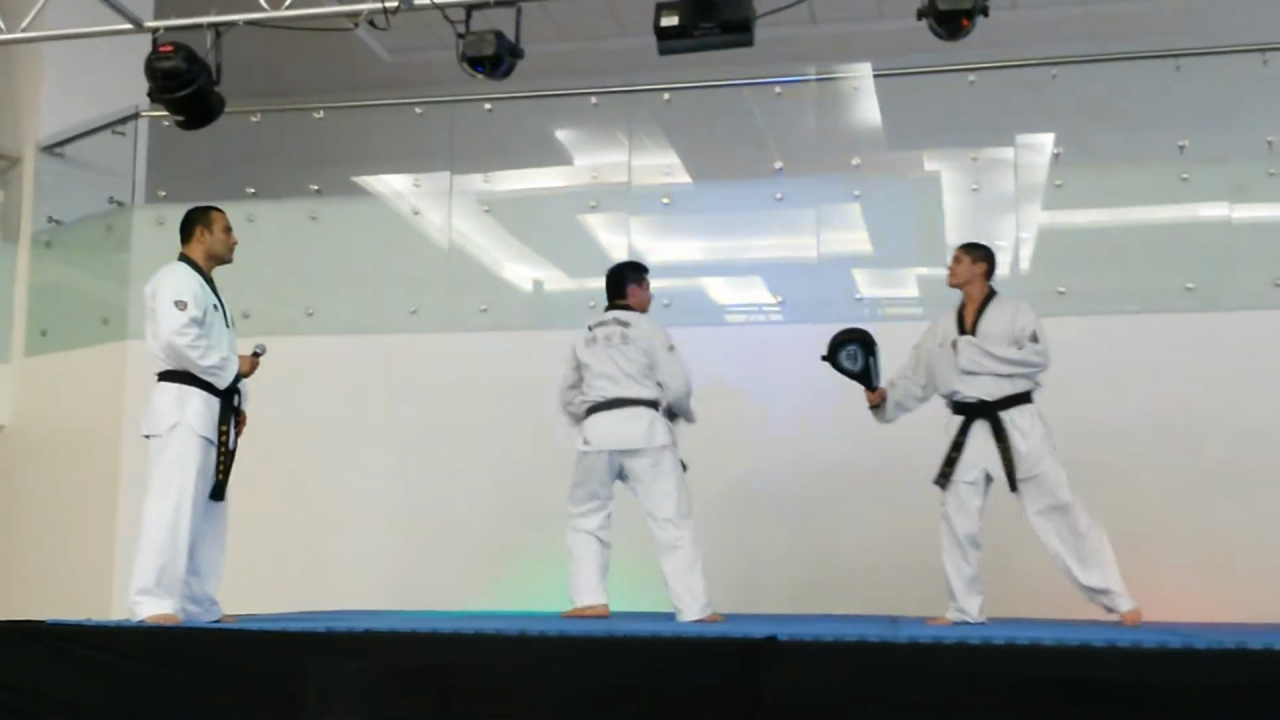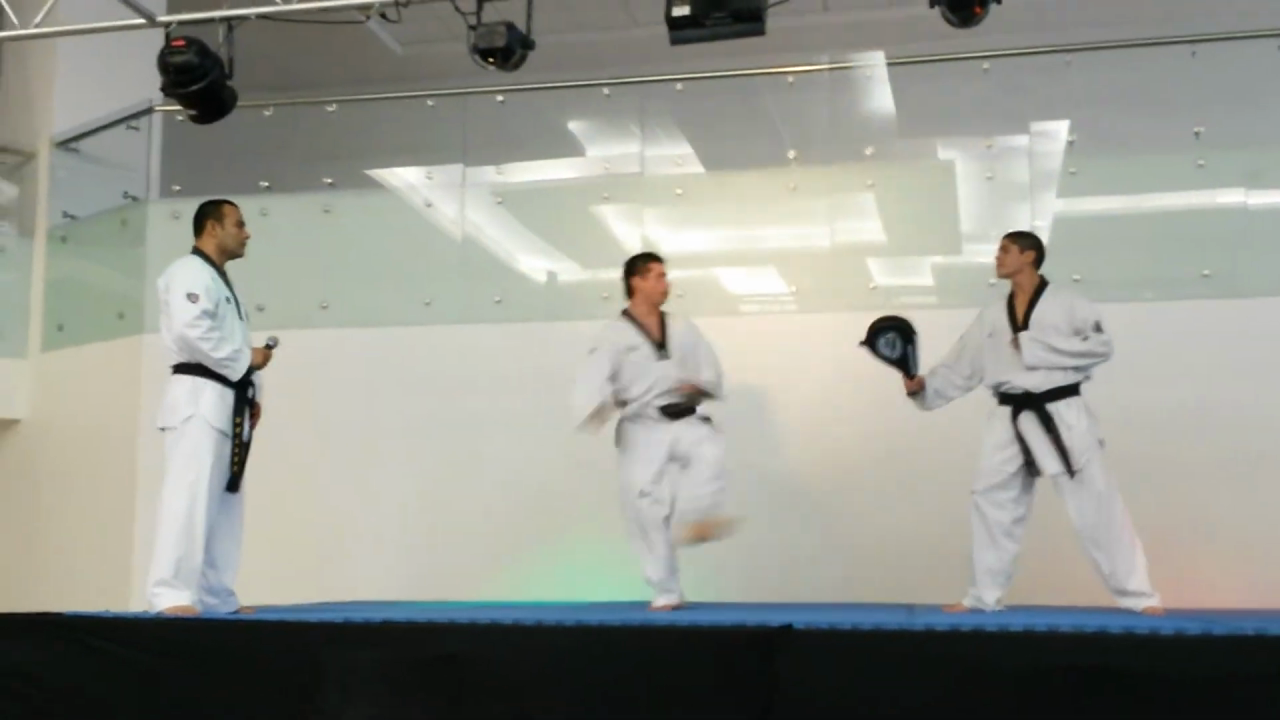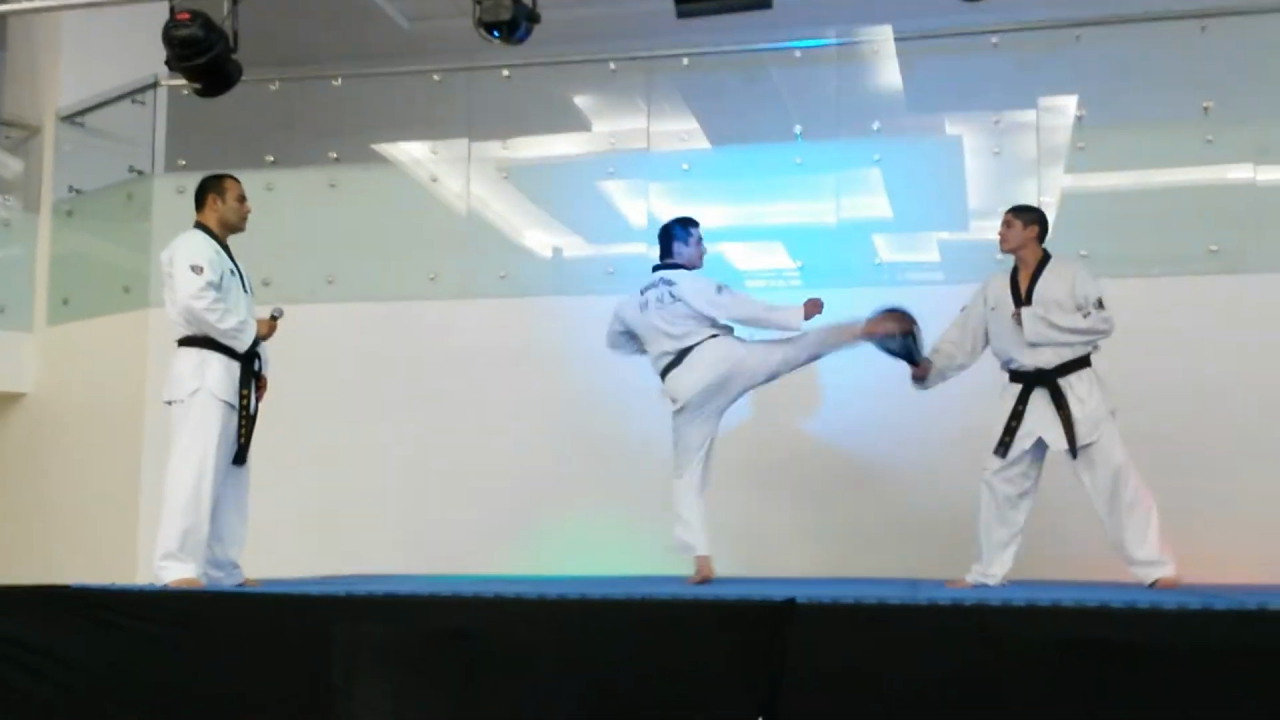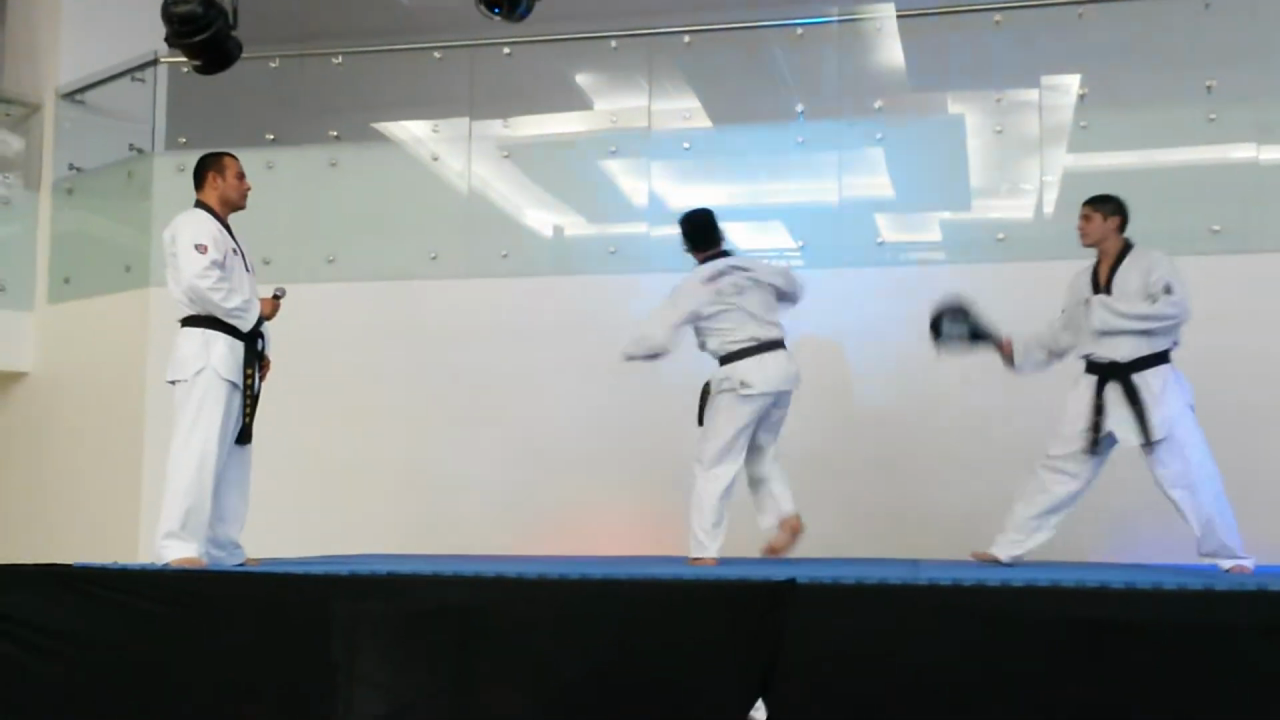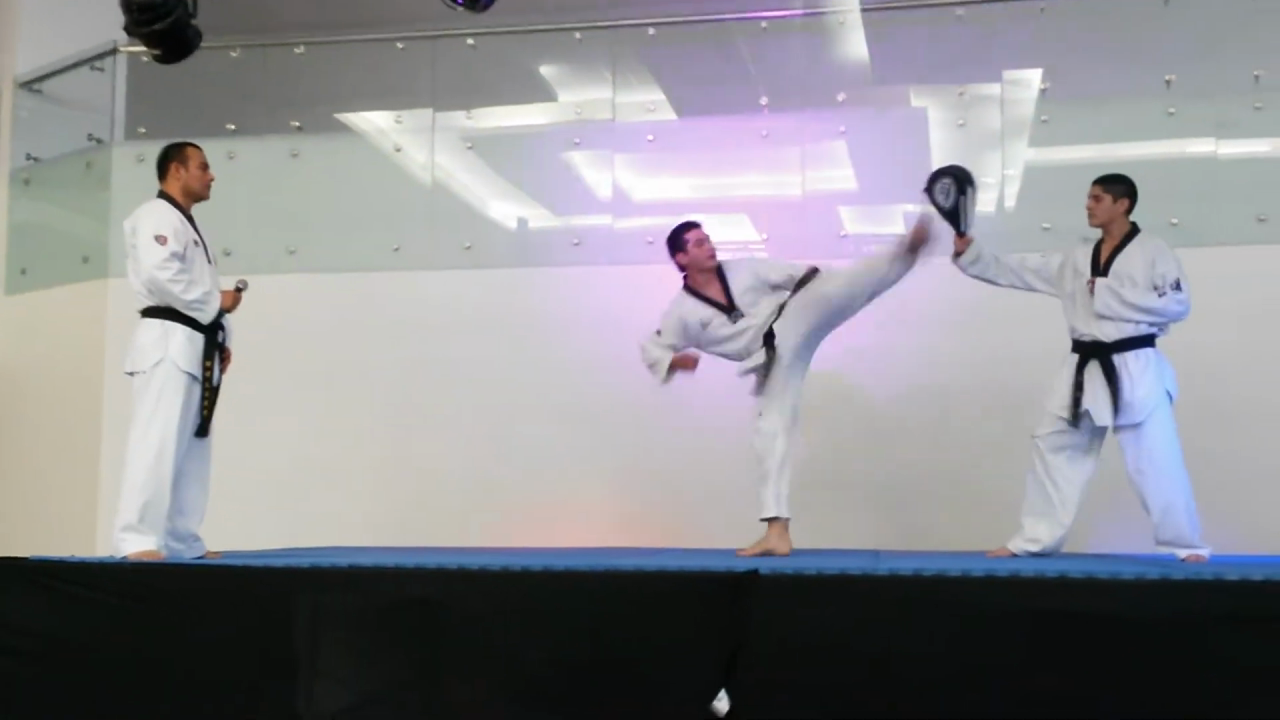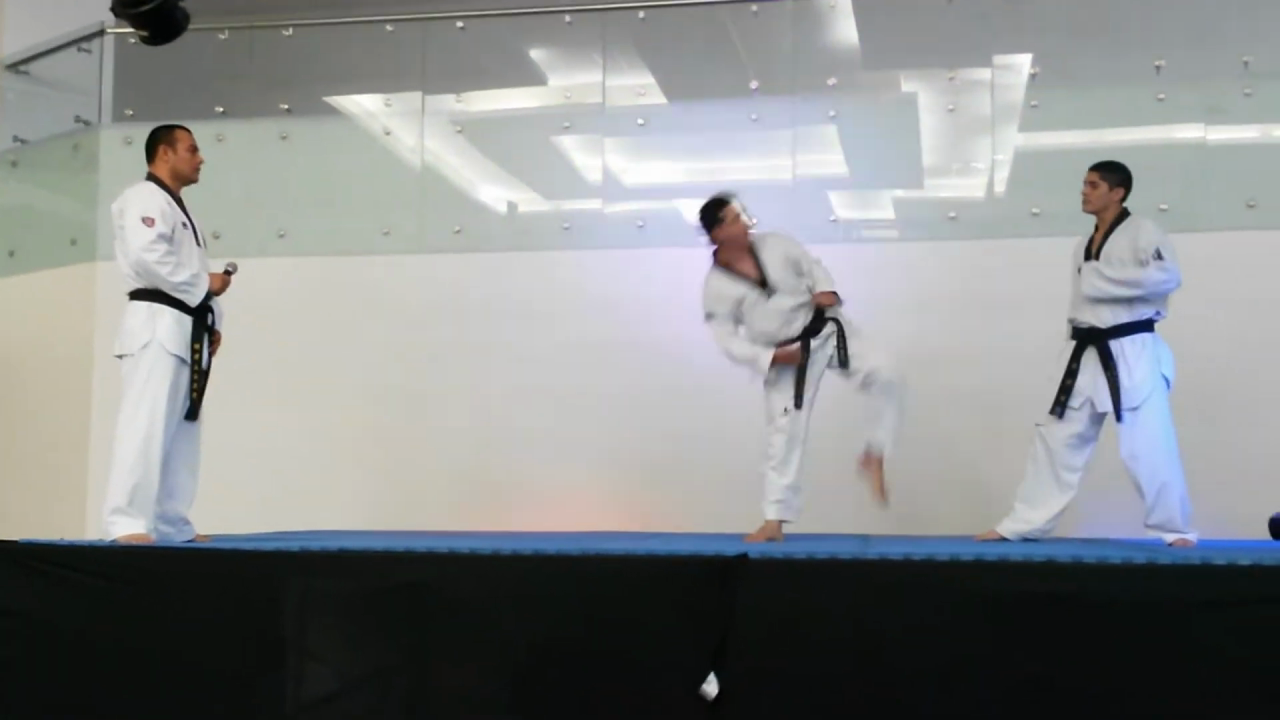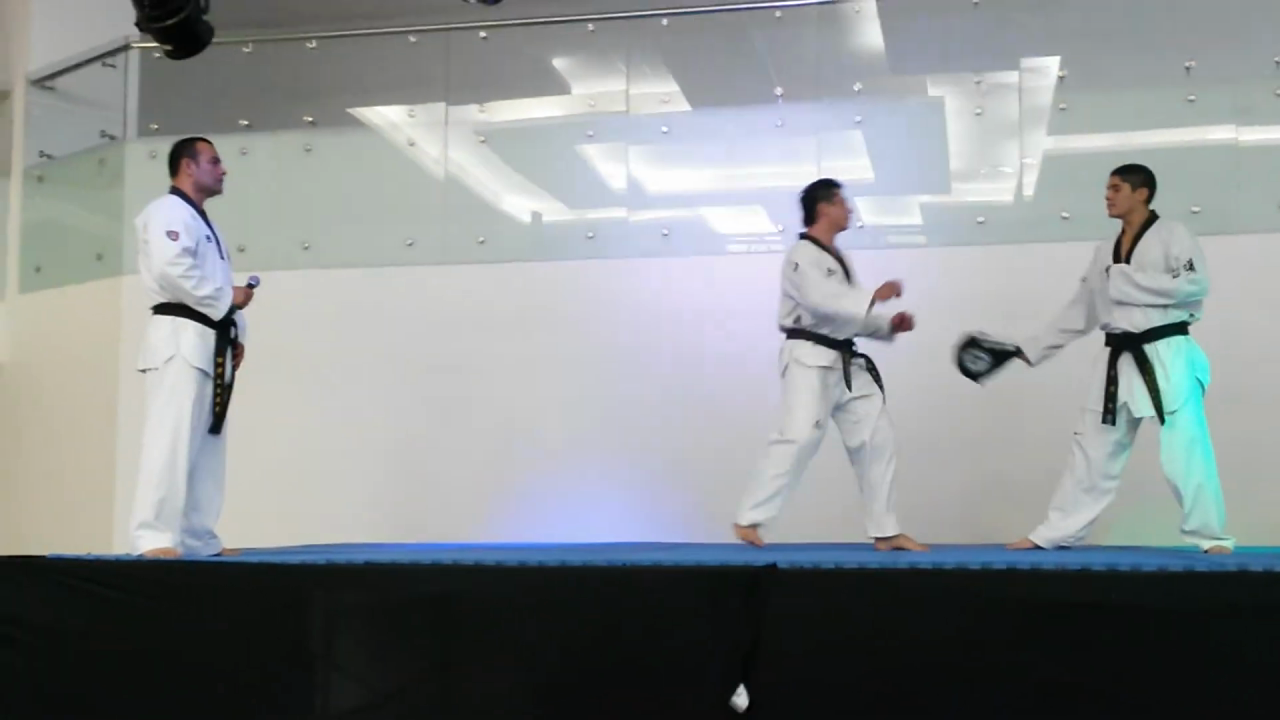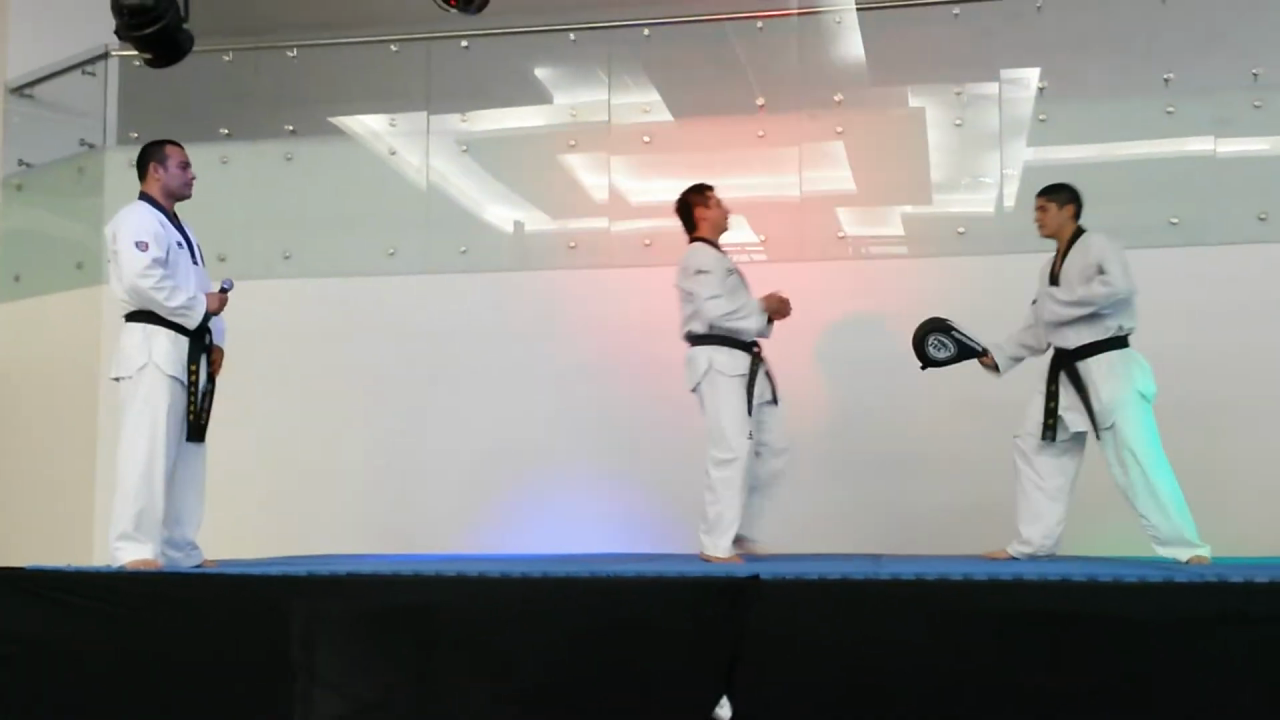
dt=0.4s
person 1, frame 1
left shoulder: (207, 289)
right shoulder: (177, 279)
right elbow: (178, 338)
left wrist: (235, 402)
right wrist: (233, 367)
left hip: (210, 410)
right hip: (184, 407)
left knee: (208, 510)
right knee: (173, 503)
left ankle: (198, 604)
right ankle: (152, 603)
person 1, frame 2
left shoulder: (222, 283)
right shoulder: (190, 272)
right elbow: (190, 331)
left wrist: (251, 393)
right wrist: (246, 360)
left hip: (226, 403)
right hip: (199, 400)
left knee: (224, 502)
right knee: (189, 496)
left ankle: (216, 595)
right ankle: (171, 595)
person 1, frame 3
left shoulder: (224, 257)
right shoulder: (193, 246)
right elbow: (196, 304)
left wrist: (256, 368)
right wrist: (252, 330)
left hip: (231, 375)
right hip: (205, 372)
left knee: (230, 474)
right knee: (195, 469)
left ankle: (221, 567)
right ankle: (176, 568)
person 1, frame 4
left shoulder: (224, 234)
right shoulder: (194, 225)
right elbow: (200, 283)
left wrist: (258, 347)
right wrist: (255, 310)
left hip: (233, 354)
right hip: (209, 351)
left knee: (232, 454)
right knee: (199, 449)
left ankle: (222, 547)
right ankle: (178, 547)
person 1, frame 5
left shoulder: (188, 227)
right shoulder: (156, 216)
right elbow: (160, 275)
left wrist: (219, 338)
right wrist: (216, 302)
left hip: (194, 346)
right hip: (168, 343)
left knee: (191, 447)
right knee: (157, 440)
left ankle: (181, 540)
right ankle: (136, 539)
person 1, frame 6
left shoulder: (179, 210)
right shoulder: (144, 198)
right elbow: (147, 256)
left wrist: (211, 321)
right wrist: (203, 285)
left hip: (184, 329)
right hip: (157, 325)
left knee: (181, 431)
right knee: (145, 424)
left ankle: (171, 523)
right ankle: (127, 522)
person 1, frame 7
left shoulder: (203, 223)
right shoulder: (168, 212)
right elbow: (172, 269)
left wrist: (235, 333)
right wrist: (227, 299)
left hip: (209, 342)
right hip: (180, 339)
left knee: (206, 443)
right knee: (170, 438)
left ankle: (197, 537)
right ankle: (154, 537)
person 1, frame 8
left shoulder: (181, 231)
right shoulder: (137, 219)
left elbow: (200, 291)
right elbow: (141, 280)
left wrist: (214, 339)
right wrist: (199, 306)
left hip: (186, 351)
right hip: (153, 347)
left knee: (186, 453)
right knee: (148, 449)
left ankle: (178, 548)
right ankle: (133, 549)
person 2, frame 1
left shoulder: (1014, 310)
right shoulder: (942, 326)
left elbow: (1037, 357)
right elbow: (917, 379)
left wrist: (970, 350)
right wrist: (885, 398)
left hip: (1016, 423)
right hip: (968, 429)
left knee: (1057, 506)
right knee: (958, 516)
left ankle: (1116, 598)
right ankle: (964, 607)
person 2, frame 2
left shoulder: (1067, 302)
right shoulder: (991, 317)
left elbow: (1101, 346)
right elbow: (961, 368)
left wrist: (1035, 346)
right wrist: (923, 385)
left hip: (1062, 415)
right hip: (1012, 420)
left knee: (1097, 507)
right knee: (992, 503)
left ankle: (1138, 596)
right ankle: (983, 596)
person 2, frame 3
left shoulder: (1070, 274)
right shoulder: (994, 288)
left elbow: (1101, 323)
right elbow: (963, 341)
left wrist: (1036, 322)
right wrist: (929, 367)
left hip: (1073, 389)
right hip: (1022, 394)
left knee: (1112, 474)
right knee: (1003, 480)
left ankle: (1154, 567)
right ankle: (988, 571)
person 2, frame 4
left shoulder: (1151, 263)
right shoulder: (1083, 281)
left elbow: (1174, 309)
right elbow: (1060, 336)
left wrist: (1106, 310)
right wrist: (1017, 353)
left hip: (1151, 384)
right hip: (1099, 387)
left knee: (1189, 472)
right knee: (1061, 463)
left ankle: (1228, 556)
right ankle: (1009, 546)
person 2, frame 5
left shoulder: (1153, 251)
right shoulder: (1077, 257)
left elbow: (1177, 305)
right elbow: (1019, 272)
left wrist: (1110, 294)
right wrist: (969, 253)
left hip: (1135, 368)
right hip: (1085, 368)
left knee: (1154, 460)
right knee: (1053, 447)
left ankle: (1186, 544)
right ankle: (1035, 539)
person 2, frame 6
left shoulder: (1143, 231)
right shoulder: (1085, 246)
left elbow: (1166, 277)
left wrist: (1099, 277)
left hip: (1133, 353)
right hip: (1086, 355)
left knee: (1149, 447)
right knee: (1056, 437)
left ankle: (1175, 529)
right ankle: (1023, 524)
person 2, frame 7
left shoulder: (1172, 234)
right shoulder: (1105, 251)
left elbow: (1195, 285)
right elbow: (1079, 310)
left wrist: (1129, 282)
right wrist: (1031, 348)
left hip: (1167, 355)
right hip: (1120, 359)
left knee: (1185, 451)
right knee: (1093, 448)
left ankle: (1211, 535)
right ankle: (1055, 533)
person 2, frame 8
left shoulder: (1096, 247)
right shoulder: (1053, 262)
left elbow: (1116, 290)
right elbow: (1038, 327)
left wrist: (1054, 301)
right wrist: (1000, 355)
left hip: (1107, 366)
right hip: (1067, 373)
left knee: (1139, 460)
right knee: (1036, 451)
left ankle: (1187, 546)
right ankle: (1033, 542)
person 3, frame 1
left shoulder: (586, 338)
right shoulder: (652, 331)
left elbow: (570, 398)
right elbow: (679, 388)
right wrist: (681, 414)
left hip: (601, 431)
right hip: (646, 428)
left knee: (586, 519)
right knee: (672, 523)
left ankle: (591, 601)
right ankle: (695, 607)
person 3, frame 2
left shoulder: (682, 327)
right shoulder: (617, 334)
left elbow: (711, 371)
right elbow: (593, 385)
left wrist: (699, 387)
right wrist: (595, 411)
left hip: (684, 423)
right hip: (643, 430)
left knee: (710, 453)
right knee: (648, 513)
left ankle: (698, 519)
right ankle: (666, 594)
person 3, frame 3
left shoulder: (632, 301)
right shoulder: (692, 282)
left elbow: (615, 340)
right elbow: (742, 309)
right wrist: (799, 312)
left hip: (684, 386)
right hip: (720, 360)
left knee: (689, 474)
right knee: (797, 345)
left ankle: (701, 561)
right ankle: (859, 330)
person 3, frame 4
left shoulder: (693, 286)
right shoulder: (756, 269)
left elbow: (652, 340)
right elbow: (792, 290)
left wrist: (634, 349)
left hip: (744, 377)
right hip: (781, 367)
left knee: (714, 464)
right knee: (759, 454)
left ankle: (704, 551)
right ankle: (785, 517)
person 3, frame 5
left shoulder: (740, 270)
right shoulder: (678, 312)
left elbow: (788, 273)
right elbow: (651, 351)
right wrist: (672, 362)
left hip: (791, 327)
right hip: (769, 364)
left knee: (828, 292)
right knee: (771, 436)
left ankle: (905, 250)
right ankle: (778, 533)
person 3, frame 6
left shoulder: (772, 245)
right shoulder: (717, 288)
left elbow: (813, 268)
right elbow: (730, 342)
left wrist: (827, 291)
right wrist: (772, 358)
left hip: (823, 332)
right hip: (783, 359)
left knee: (883, 378)
right knee: (786, 433)
left ankle: (874, 454)
right ankle: (774, 519)
person 3, frame 7
left shoulder: (838, 257)
right shoulder: (803, 255)
right elbow: (819, 301)
left wrist: (889, 323)
right wrist: (872, 297)
left hip: (847, 363)
right hip: (809, 360)
left knee: (876, 439)
right knee: (798, 438)
left ankle: (885, 531)
right ankle: (749, 517)
person 3, frame 8
left shoulder: (715, 259)
right shoulder: (701, 257)
right elbow: (717, 311)
left wrist: (767, 313)
right wrist: (764, 307)
left hip: (738, 364)
right hip: (718, 363)
left knee: (772, 448)
right knee: (731, 453)
left ankle: (737, 530)
right ankle: (717, 546)
